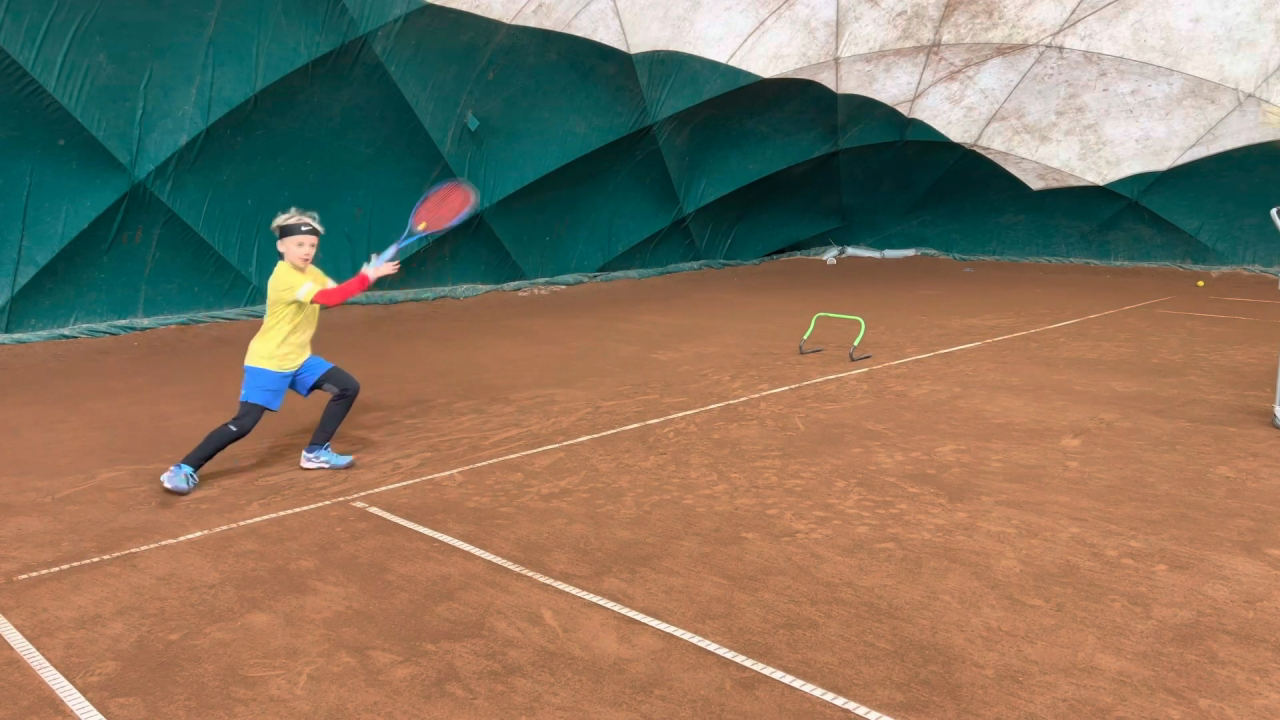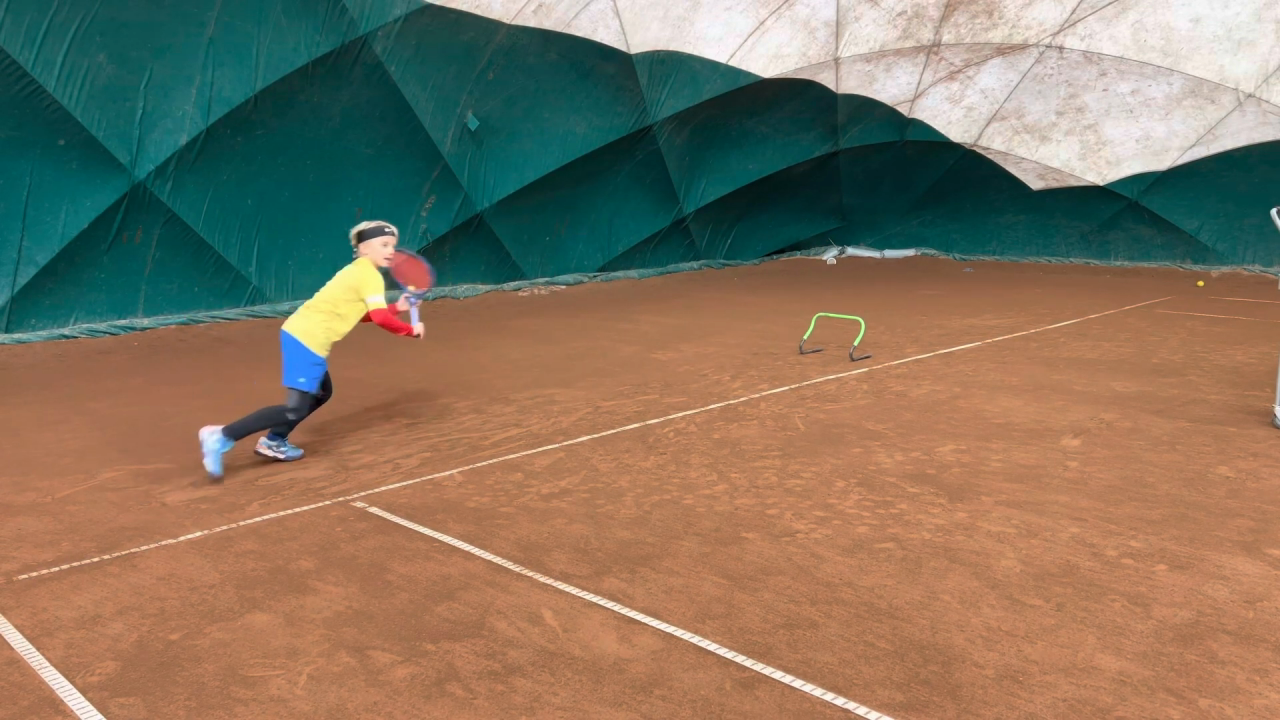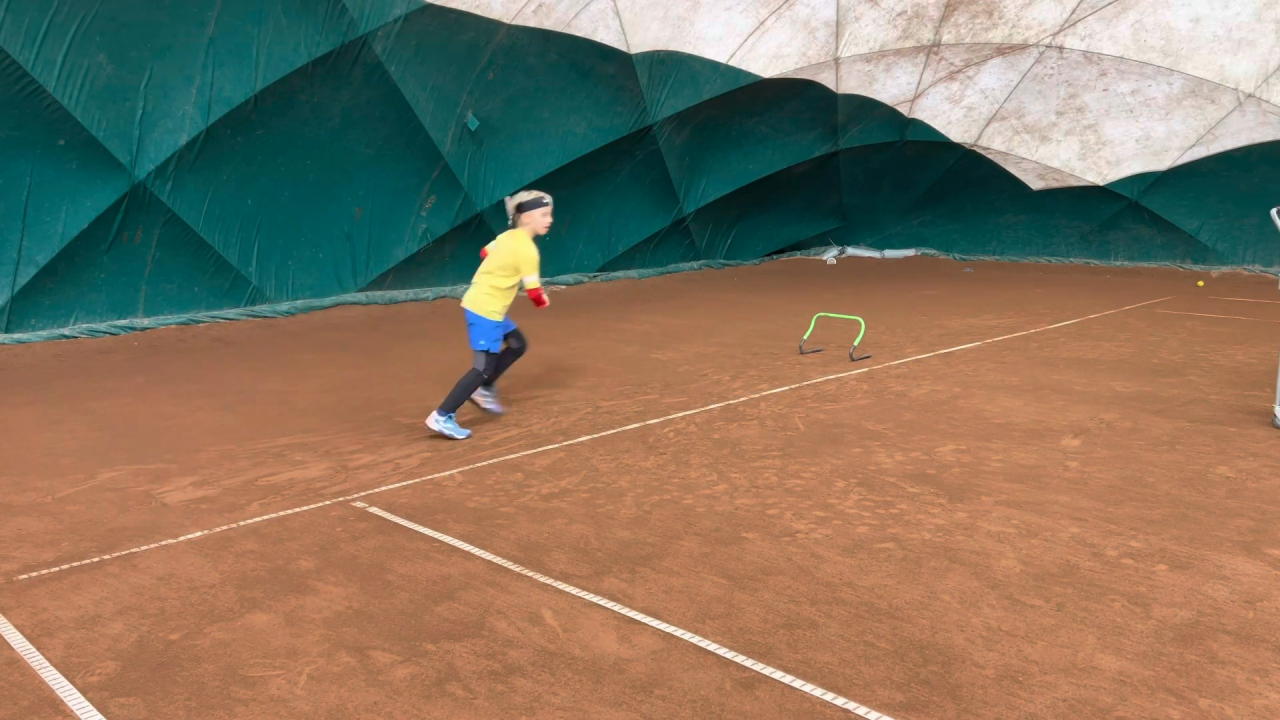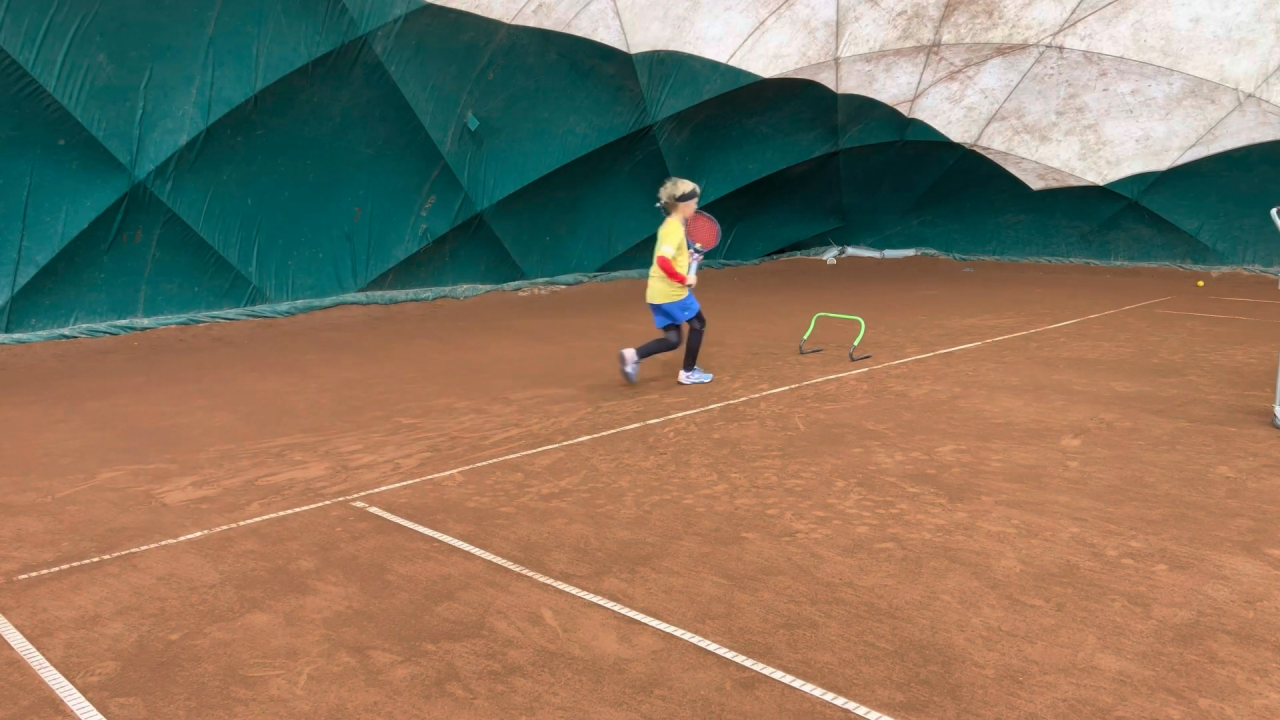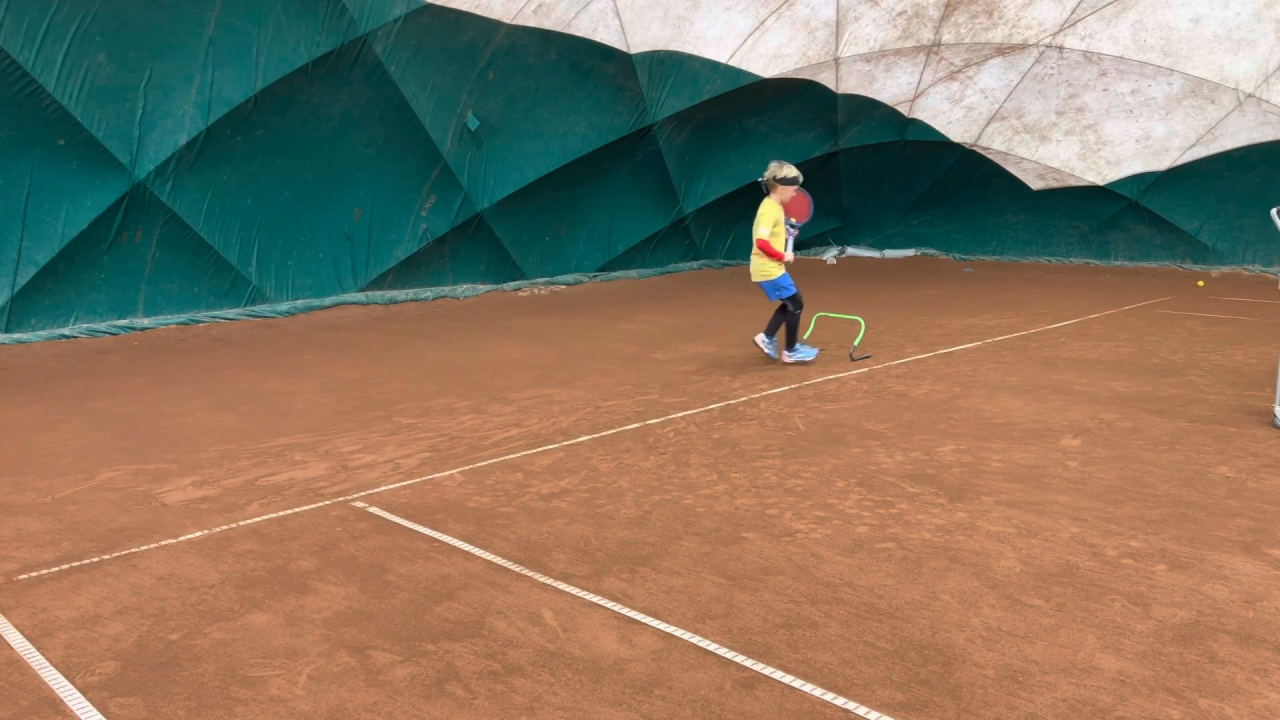
dt=0.4s
person 1, frame 1
left shoulder: (310, 272)
right shoulder: (283, 276)
left elbow: (335, 294)
right elbow: (325, 298)
left wrist: (369, 277)
right wrist: (365, 277)
left hip: (299, 359)
right hip: (267, 363)
left knee: (347, 388)
right knee: (244, 424)
left ankle: (316, 452)
right ankle: (182, 468)
person 1, frame 2
left shoulder: (355, 271)
right shoulder: (370, 276)
left elbow: (368, 317)
right elbow: (380, 318)
left wrist: (397, 309)
right wrist: (411, 330)
left hip: (295, 334)
right hip: (307, 340)
left knee: (320, 393)
right knee: (295, 408)
left ankle: (273, 440)
right ankle: (221, 436)
person 1, frame 3
left shoulder: (506, 237)
right shoulder: (528, 251)
left elbow: (485, 253)
right elbow: (534, 292)
right wrist: (543, 300)
left hip: (474, 305)
right hip: (487, 309)
left knee: (518, 345)
right knee: (484, 367)
left ankle: (483, 389)
right ankle: (442, 416)
person 1, frame 4
left shoulder: (667, 225)
right shoulder: (675, 229)
right elbow: (662, 261)
left wrist: (688, 257)
right wrist: (683, 279)
left hip: (657, 291)
right hip: (672, 292)
left knee: (672, 340)
right knee: (698, 325)
left ankle: (633, 355)
right ankle: (689, 372)
person 1, frame 5
left shoulder: (772, 205)
right shoulder: (770, 210)
right elbow: (760, 241)
left wrist: (784, 230)
right wrist: (782, 256)
left hip: (768, 269)
right hip: (768, 269)
left knee: (789, 303)
right knee: (795, 304)
left ankle: (767, 338)
right ankle: (791, 350)
